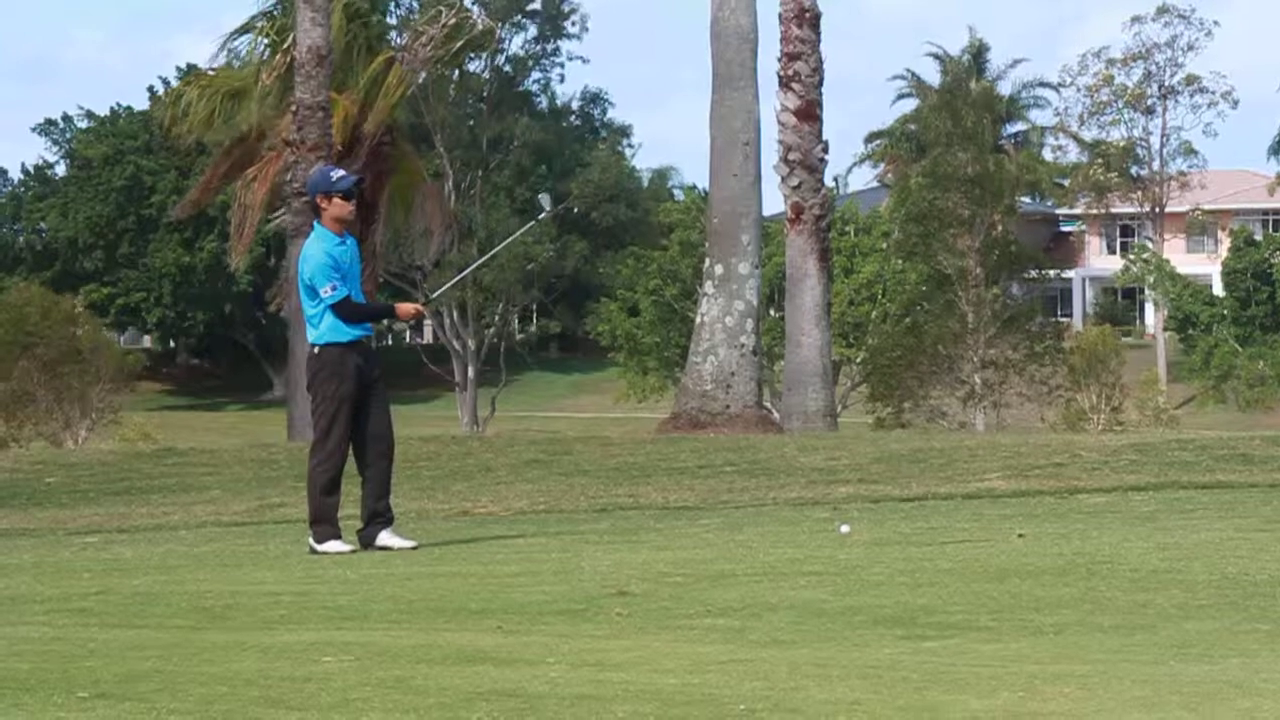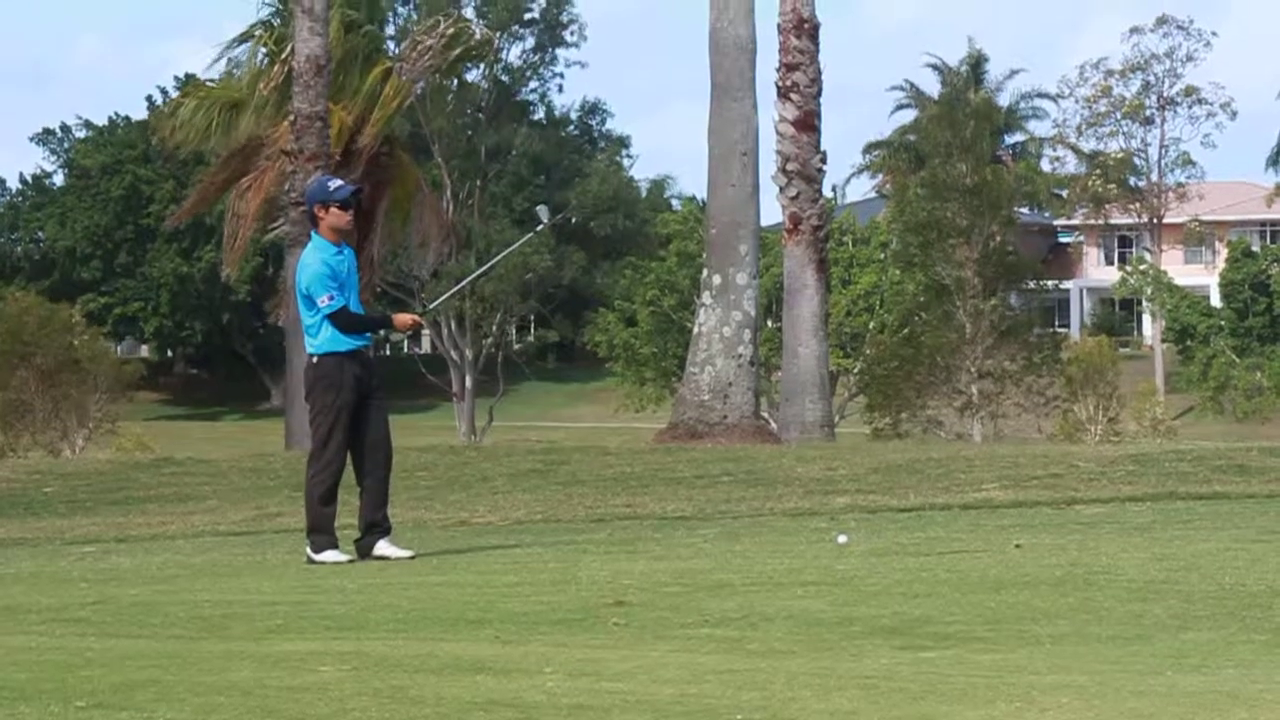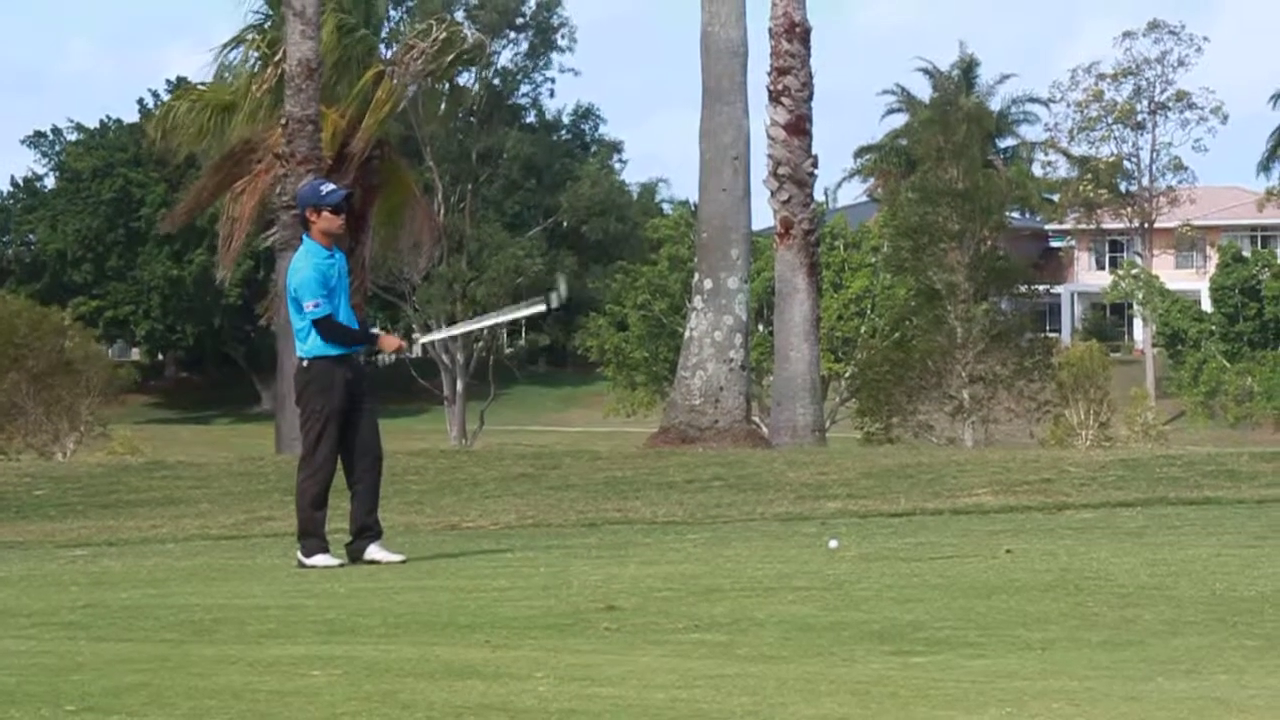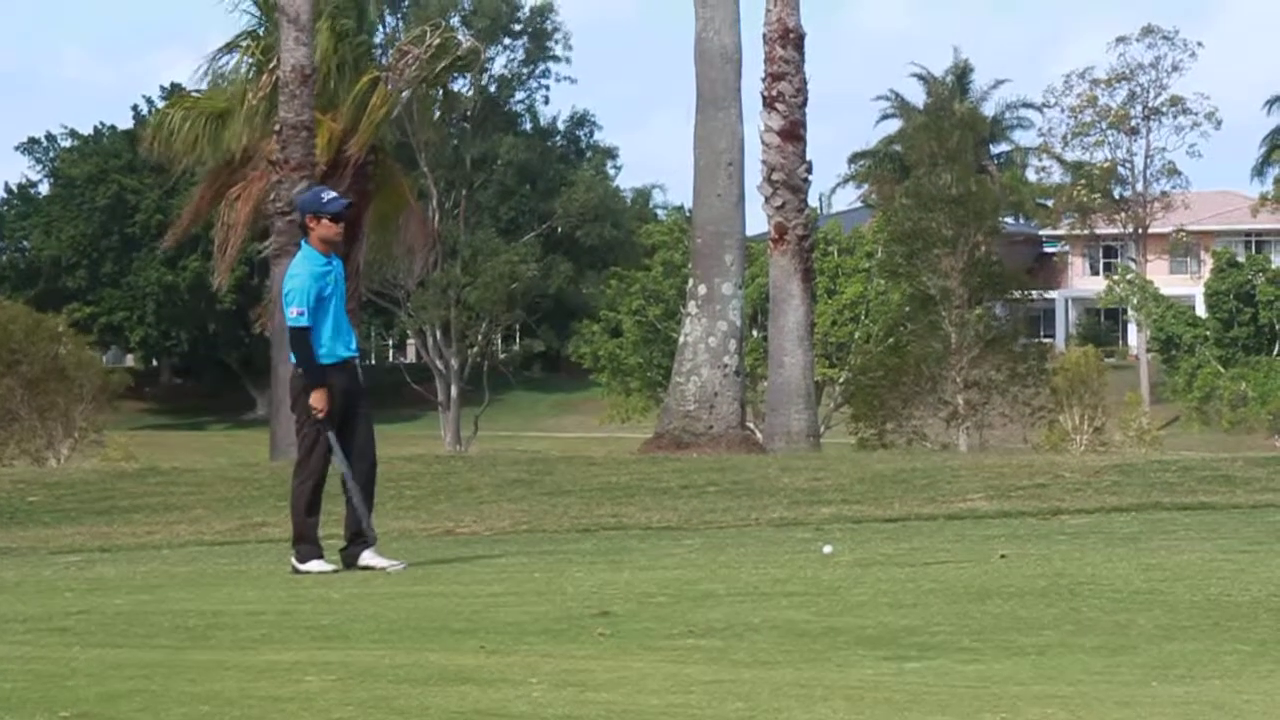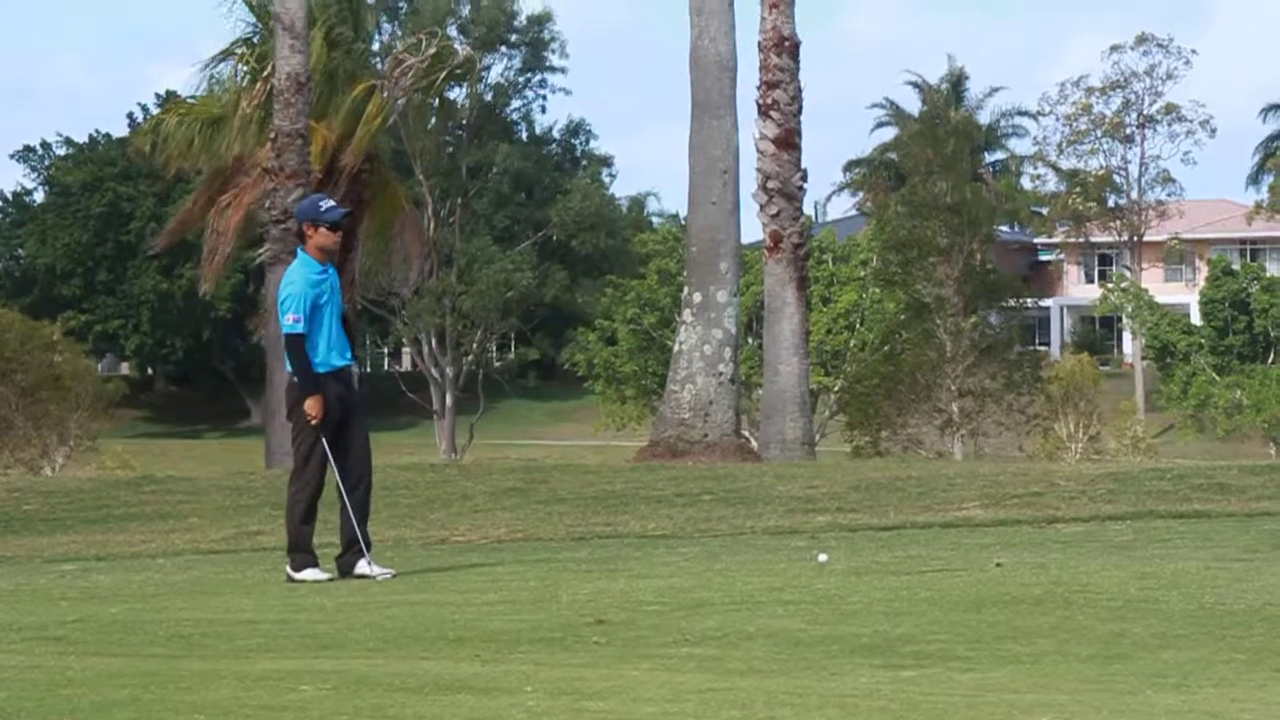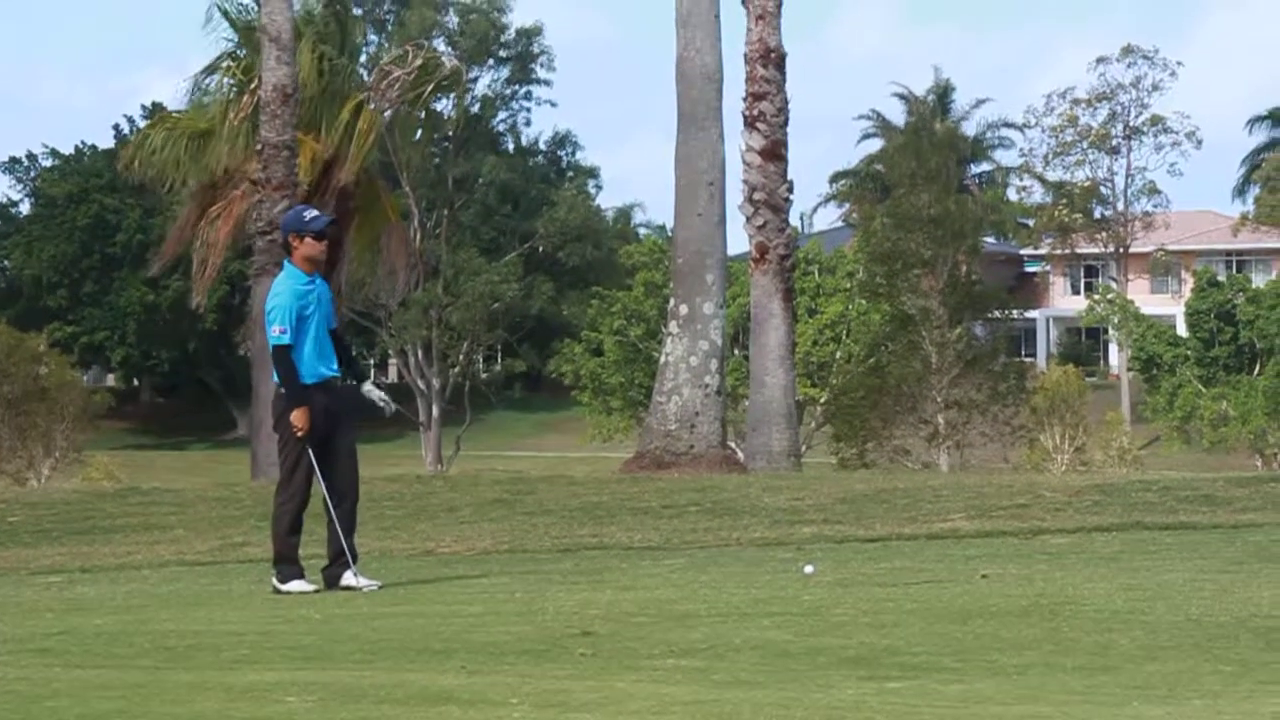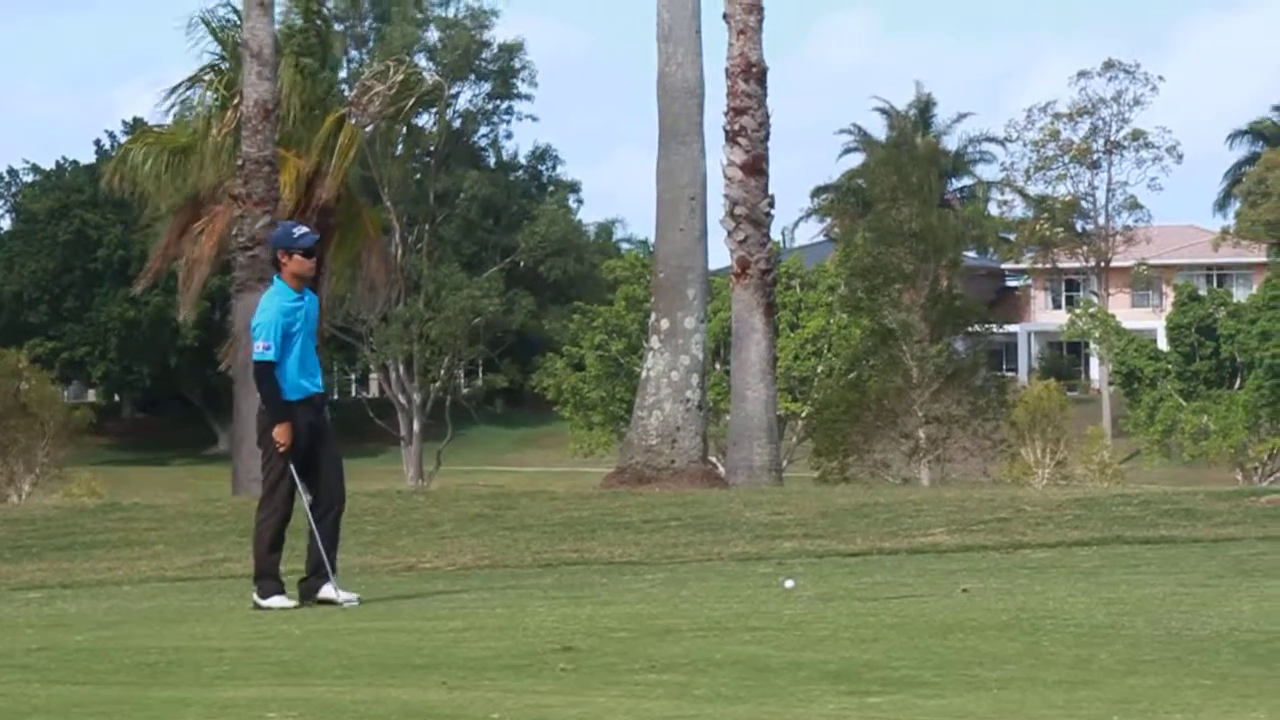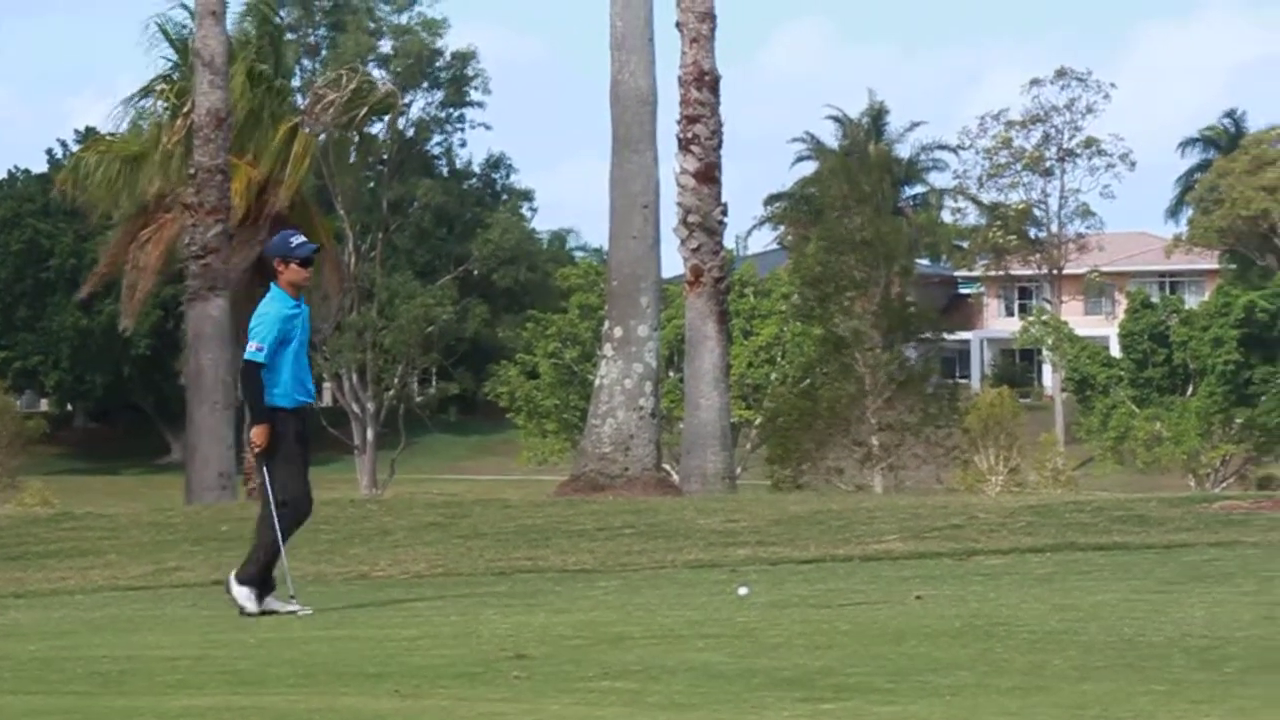
dt=0.5s
person 1, frame 1
left shoulder: (349, 243)
right shoulder: (318, 253)
right elbow: (344, 310)
left wrist: (391, 314)
right wrist: (394, 311)
left hip: (362, 351)
right hip: (332, 357)
left knee: (378, 442)
right knee: (331, 447)
left ankle: (377, 527)
right ankle: (323, 533)
person 1, frame 2
left shoulder: (346, 253)
right shoulder: (316, 263)
right elbow: (341, 319)
left wrist: (385, 325)
right wrist: (390, 322)
left hip: (360, 360)
right hip: (330, 367)
left knee: (376, 451)
right knee: (328, 457)
left ankle: (374, 536)
right ankle: (320, 542)
person 1, frame 3
left shoulder: (337, 257)
right shoulder: (307, 266)
right elbow: (325, 328)
left wrist: (371, 335)
right wrist: (375, 338)
left hip: (350, 366)
right hip: (321, 370)
left knee: (367, 456)
right knee: (319, 461)
left ankle: (365, 540)
right ankle: (311, 547)
person 1, frame 4
left shoulder: (335, 263)
right shoulder: (303, 273)
right elbow: (298, 337)
right wrist: (315, 387)
left hip: (346, 372)
right hip: (317, 379)
left knee: (362, 462)
right knee: (313, 467)
left ankle: (359, 546)
right ankle: (305, 552)
person 1, frame 5
left shoulder: (330, 272)
right shoulder: (299, 280)
right elbow: (293, 343)
left wrist: (350, 368)
right wrist: (311, 394)
left hip: (342, 381)
right hip: (313, 387)
left knee: (358, 471)
right knee: (309, 476)
left ankle: (354, 555)
right ankle: (300, 560)
person 1, frame 6
left shoulder: (320, 285)
right shoulder: (286, 291)
right elbow: (281, 354)
left wrist: (363, 382)
right wrist: (298, 405)
left hip: (331, 392)
right hip: (299, 398)
left knee: (344, 483)
right knee: (296, 488)
left ankle: (340, 568)
right ankle: (286, 572)
person 1, frame 7
left shoulder: (310, 300)
right shoulder: (274, 307)
right elbow: (262, 370)
right wrist: (280, 421)
left hip: (312, 410)
right hip: (285, 414)
left knee: (331, 494)
right knee: (277, 504)
left ankle: (317, 581)
right ankle: (266, 588)
person 1, frame 8
left shoulder: (301, 308)
right shoulder: (272, 312)
right elbow: (250, 371)
right wrist: (259, 422)
left hip: (295, 418)
right hip: (274, 420)
left knee: (292, 506)
right knee: (290, 504)
left ankle: (260, 590)
right ankle: (245, 578)
